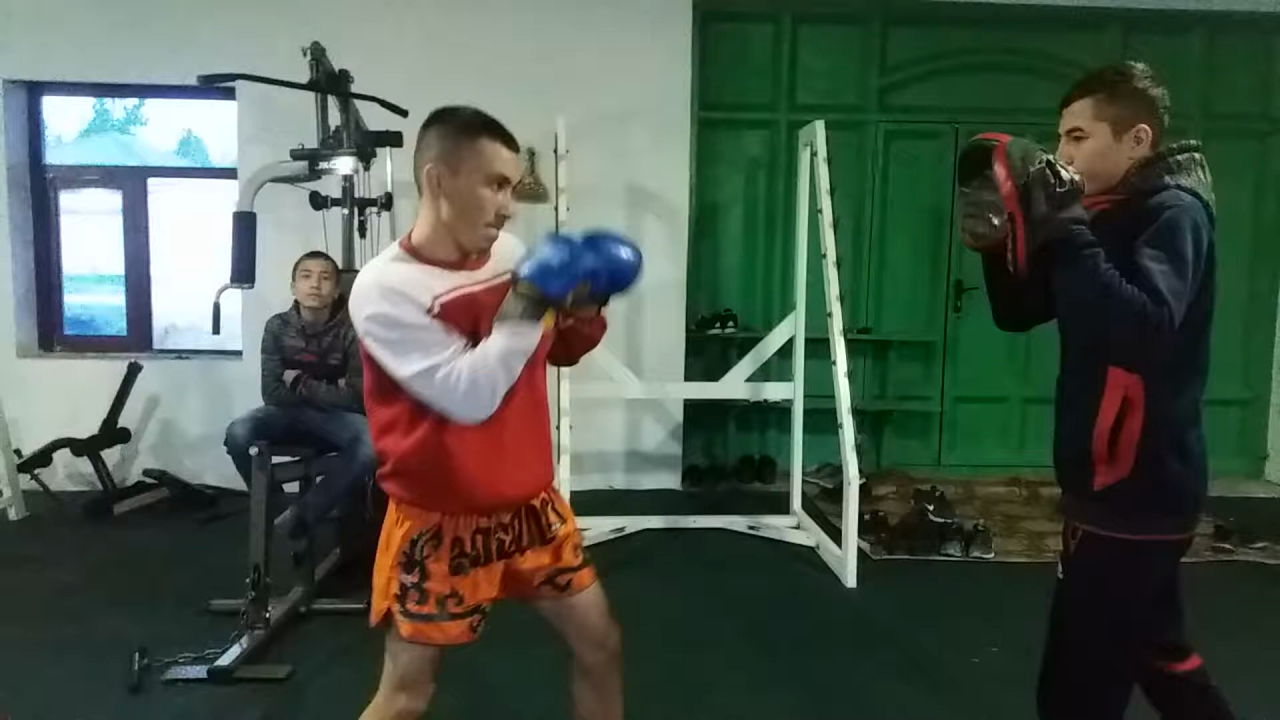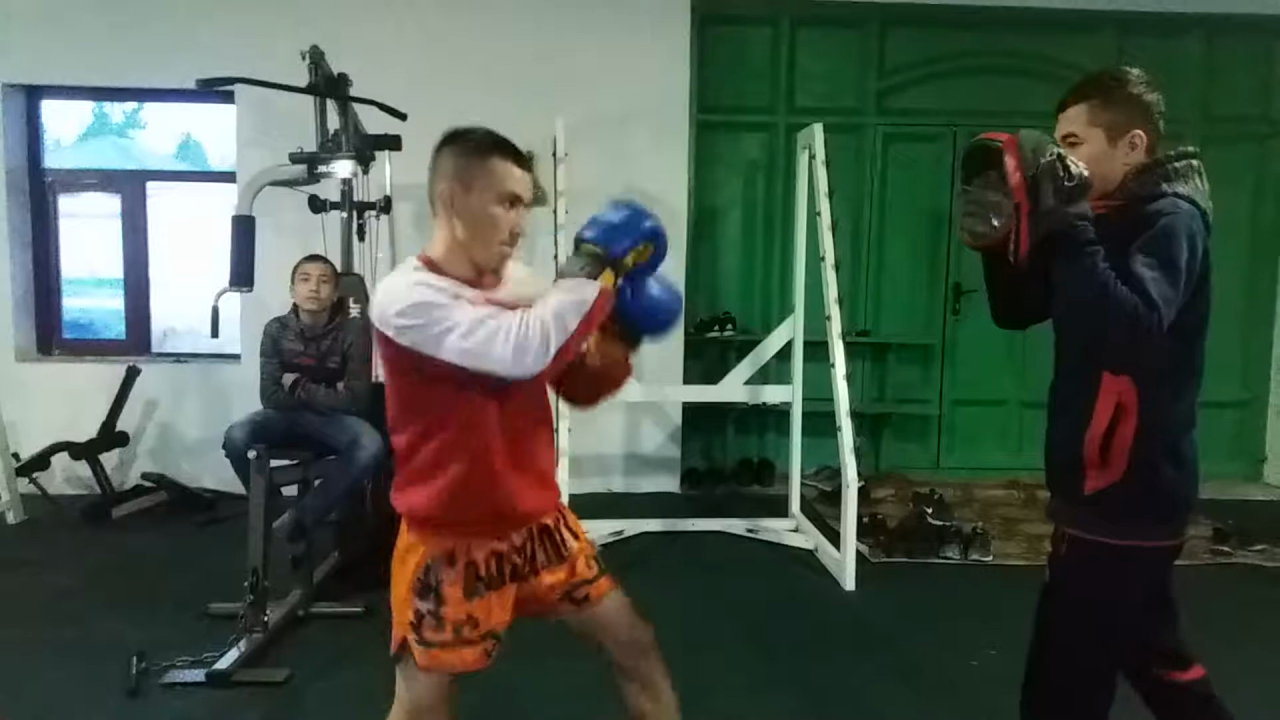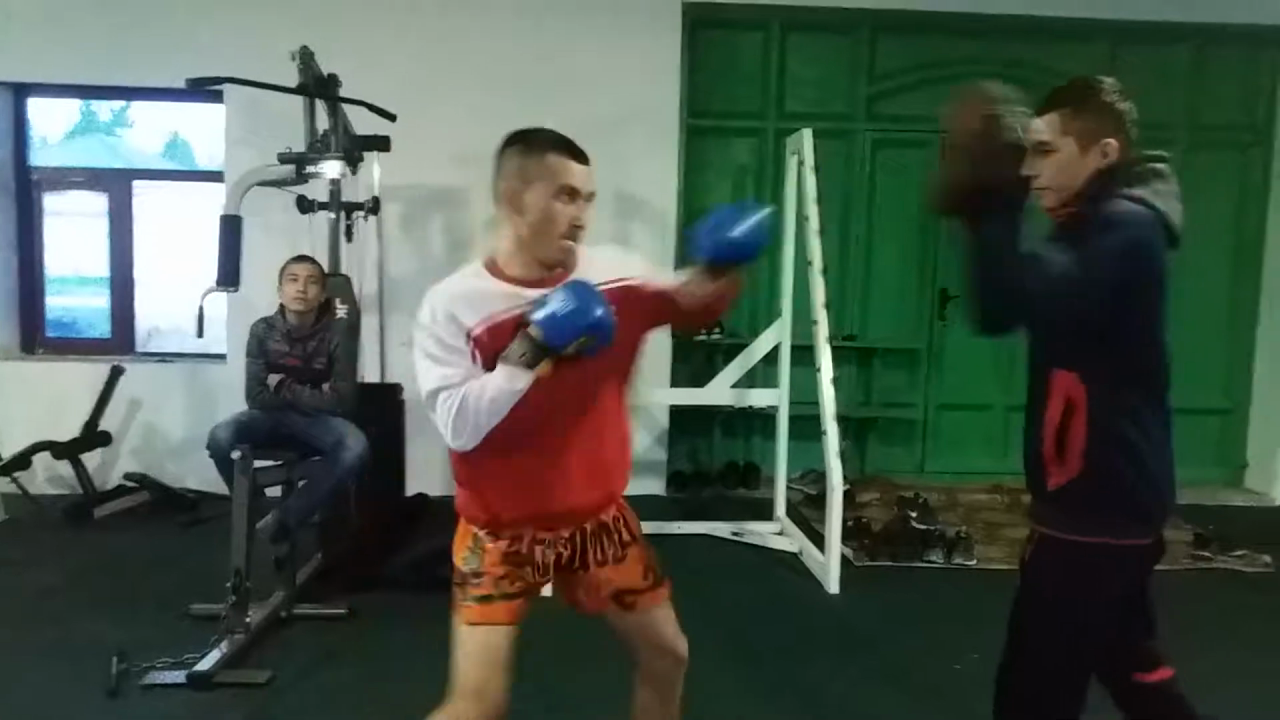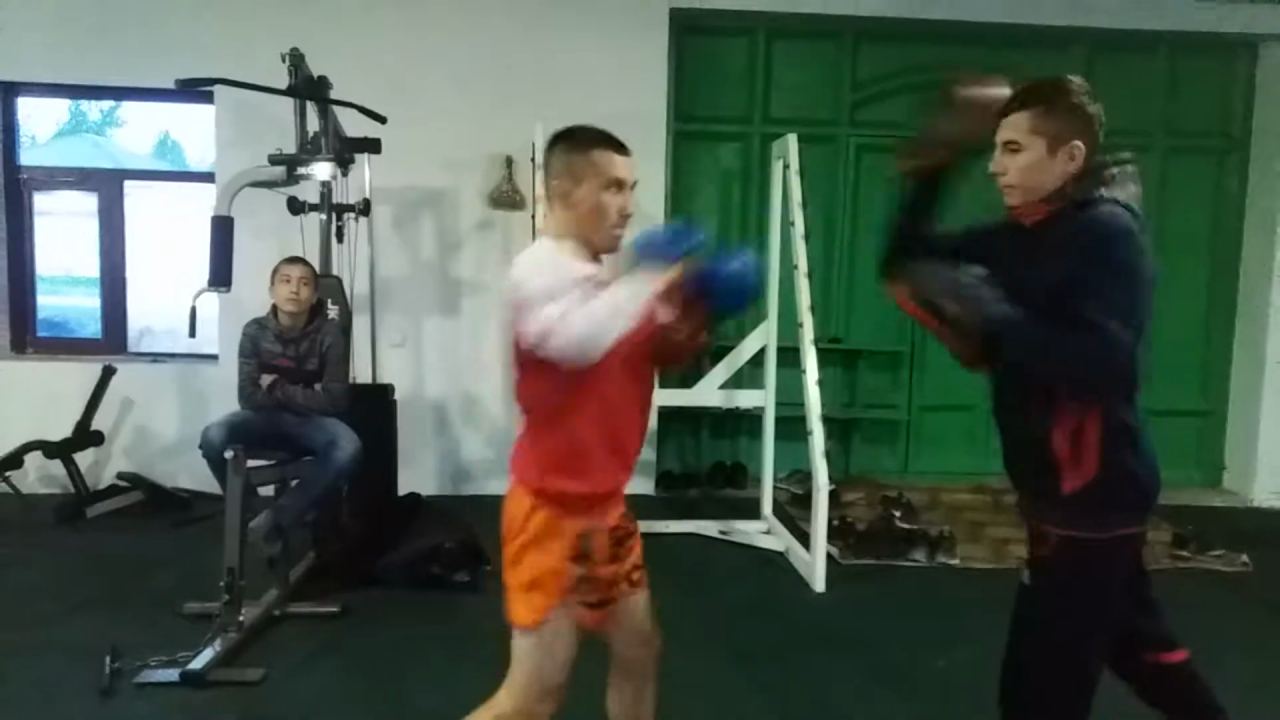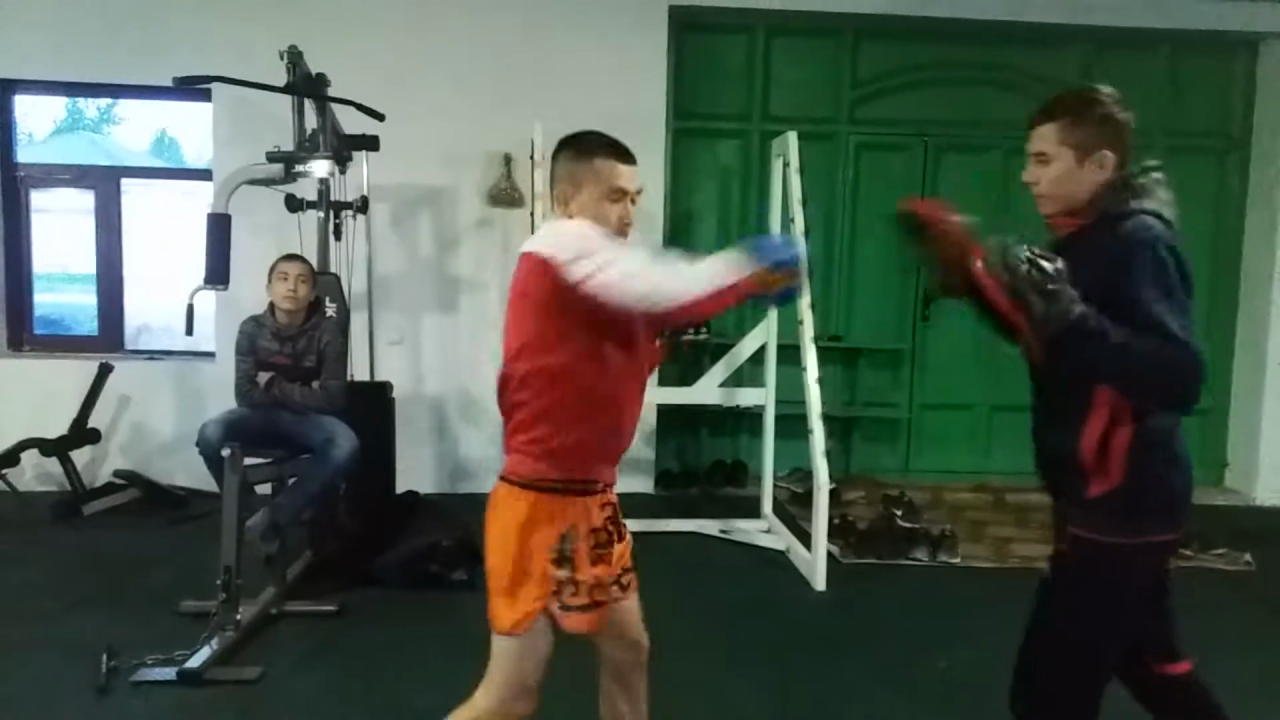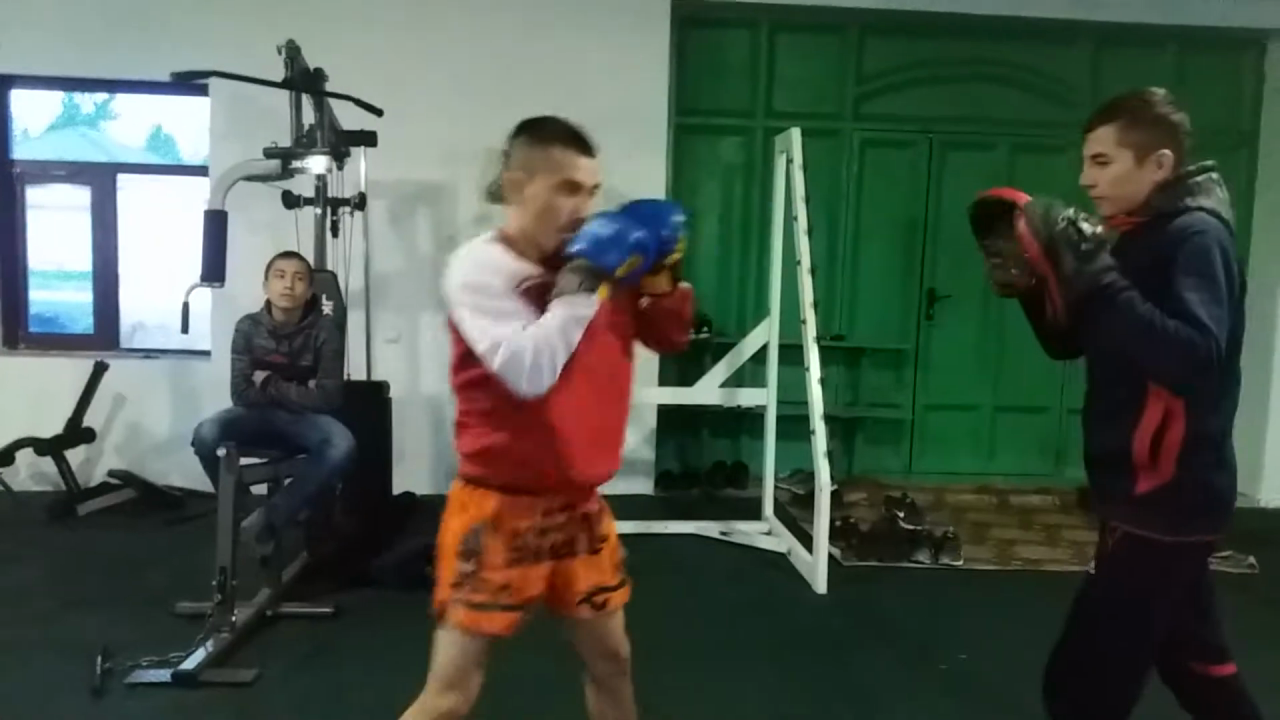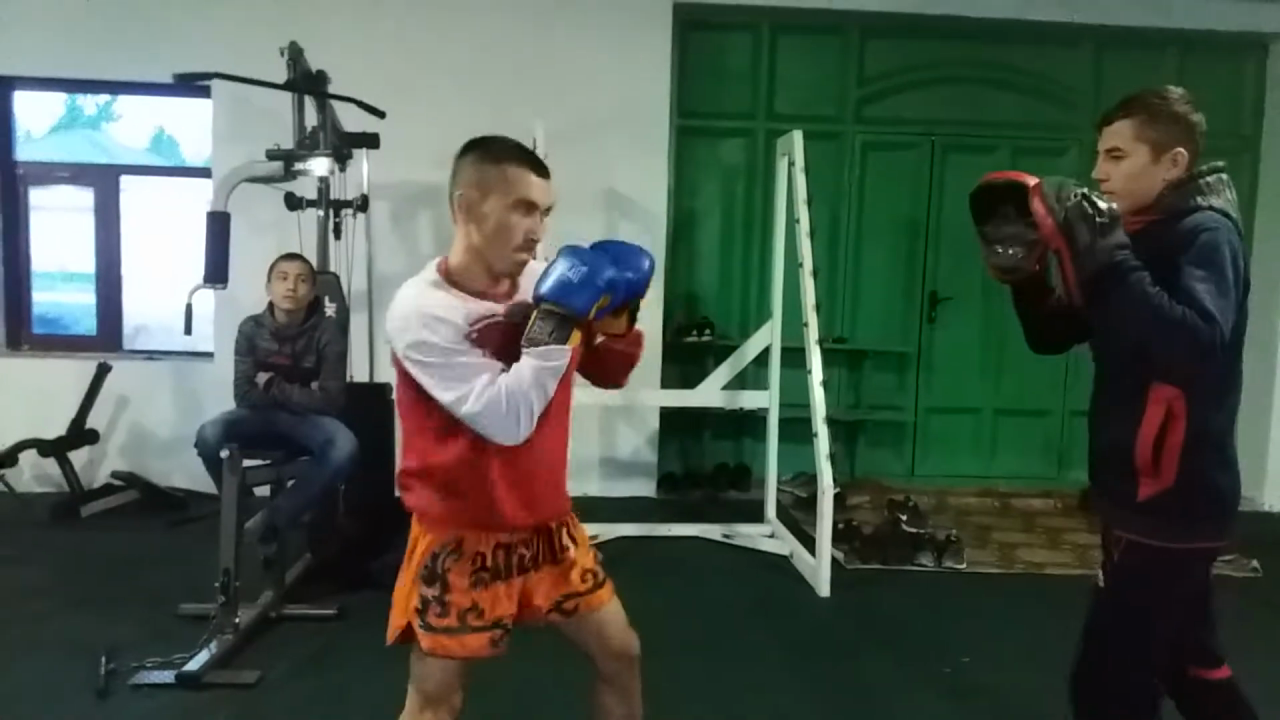
dt=0.2s
person 1, frame 1
left shoulder: (1174, 216)
right shoulder: (1114, 218)
left elbow: (1144, 331)
right elbow: (1018, 313)
left wrist: (1063, 233)
left hip: (1136, 488)
right hip: (1122, 484)
right knee: (1156, 654)
person 1, frame 2
left shoulder: (1171, 224)
right shoulder: (1117, 223)
left elbow: (1133, 333)
right elbow: (1017, 310)
left wrist: (1066, 230)
left hip: (1125, 494)
right hip: (1130, 489)
right knee: (1156, 661)
person 1, frame 3
left shoulder: (1123, 228)
right shoulder: (1100, 225)
left elbow: (1024, 296)
right elbow: (1000, 308)
left wrist: (984, 201)
right wrist: (994, 195)
left hip: (1098, 496)
right hip: (1119, 488)
right knee: (1130, 664)
person 1, frame 4
left shoulder: (1102, 234)
right shoulder: (1024, 236)
left elbow: (1101, 373)
right elbow: (909, 267)
left wrist: (985, 320)
right wrist: (932, 166)
left hip: (1088, 496)
right hip: (1074, 489)
right knee: (1140, 648)
person 1, frame 5
left shoulder: (1140, 242)
right shoulder: (1083, 242)
left elbow: (1174, 378)
right elbow: (1040, 342)
left wrist: (1064, 320)
right wrist: (970, 273)
left hip: (1121, 502)
right hip: (1121, 498)
right knee: (1152, 662)
person 1, frame 6
left shoulder: (1196, 239)
right shoulder: (1140, 240)
left elbow: (1194, 360)
right elbow: (1069, 342)
left wrist: (1097, 279)
right wrist: (1029, 282)
left hip: (1166, 498)
right hip: (1158, 495)
right knee: (1194, 659)
person 1, frame 7
left shoulder: (1205, 236)
right shoulder: (1147, 237)
left elbow: (1198, 350)
right elbow: (1053, 336)
left wrist: (1109, 262)
right wrist: (1025, 271)
left hip: (1172, 501)
right hip: (1149, 497)
right knee: (1187, 664)
person 2, frame 1
left shoulder: (510, 254)
right shoulder: (383, 291)
left elbow: (564, 348)
right elbow: (469, 396)
left wrist: (586, 305)
right wrist: (533, 309)
left hip: (529, 505)
right hip: (441, 523)
left knee: (600, 645)
person 2, frame 2
left shoulder: (515, 283)
right shoulder: (405, 299)
left elbow: (578, 385)
right elbow: (520, 351)
left wrist: (616, 342)
right wrist: (595, 271)
left hip: (537, 522)
right hip: (450, 544)
left knee: (634, 644)
person 2, frame 3
left shoulder: (607, 270)
right shoulder: (454, 303)
left elbow: (695, 302)
right elbow: (457, 426)
left wrist: (726, 267)
right wrist: (532, 354)
left hip: (598, 516)
right hip: (502, 529)
left knee: (667, 656)
person 2, frame 4
left shoulder: (611, 273)
right shoulder: (542, 266)
left elbow: (675, 351)
right elbow: (583, 340)
left wrist: (695, 310)
right wrist: (655, 272)
left hip: (599, 503)
right hip: (560, 508)
left knee: (639, 651)
person 2, frame 5
left shoulder: (583, 262)
right shoulder: (560, 244)
left elbow: (630, 353)
right elbow: (662, 288)
left wrist: (652, 331)
right wrist: (762, 266)
left hip: (589, 498)
right hip: (549, 504)
left knee: (627, 650)
person 2, frame 6
left shoulder: (588, 251)
right shoulder: (475, 269)
left elbow: (670, 335)
right elbow: (533, 371)
left wrist: (663, 274)
right wrist: (585, 283)
left hip: (579, 507)
right hip: (503, 508)
left knee: (611, 656)
person 2, frame 7
left shoulder: (540, 281)
right shoulder: (420, 311)
left elbow: (609, 372)
right elbow: (507, 418)
left wrist: (615, 321)
right wrist: (556, 325)
left hip: (544, 523)
right hip: (460, 537)
left knee: (621, 654)
person 3, frame 1
left shoulder: (351, 330)
right shoulder: (277, 326)
left elbow: (355, 397)
right elbow: (272, 394)
left wrist: (301, 384)
right wrist: (325, 391)
left hip: (336, 417)
right hip: (290, 413)
left knee: (372, 446)
right knee: (237, 434)
left ankle: (299, 517)
person 3, frame 2
left shoulder: (352, 333)
right shoulder: (276, 330)
left elbow: (355, 400)
right elbow: (271, 397)
left wrist: (300, 388)
right wrist: (325, 395)
left hip: (334, 420)
right hip: (288, 417)
left knee: (371, 448)
right knee: (236, 437)
left ankle: (298, 519)
person 3, frame 3
left shoulder: (336, 335)
right shoulder: (263, 330)
left elbow: (341, 402)
right elbow: (256, 398)
left wrist: (286, 388)
right wrist: (311, 395)
left hip: (319, 421)
right hip: (274, 418)
left knee: (356, 449)
right knee: (220, 438)
left ankle: (280, 521)
person 3, frame 4
left shoulder: (329, 335)
right shoulder: (255, 331)
left elbow: (333, 402)
right elbow: (249, 398)
left wrist: (278, 388)
right wrist: (304, 396)
left hip: (312, 421)
right hip: (266, 418)
left knee: (348, 449)
right knee: (212, 438)
left ankle: (273, 521)
person 3, frame 5
left shoulder: (327, 332)
right shoulder: (252, 329)
left elbow: (331, 399)
right elbow: (246, 395)
left wrist: (275, 385)
right wrist: (301, 393)
left hip: (309, 419)
right hip: (263, 416)
left knee: (346, 446)
right knee: (210, 435)
left ankle: (271, 519)
person 3, frame 6
left shoulder: (324, 330)
right shoulder: (249, 327)
left elbow: (327, 399)
right elbow: (241, 394)
left wrist: (272, 385)
right wrist: (298, 393)
left hip: (306, 419)
right hip: (260, 415)
left knee: (342, 446)
right knee: (205, 435)
left ankle: (267, 520)
person 3, frame 7
left shoulder: (327, 332)
right shoulder: (251, 328)
left elbow: (330, 401)
right elbow: (244, 396)
left wrist: (274, 387)
right wrist: (300, 394)
left hip: (309, 421)
right hip: (263, 417)
left knee: (345, 448)
right knee: (208, 437)
left ankle: (270, 521)
